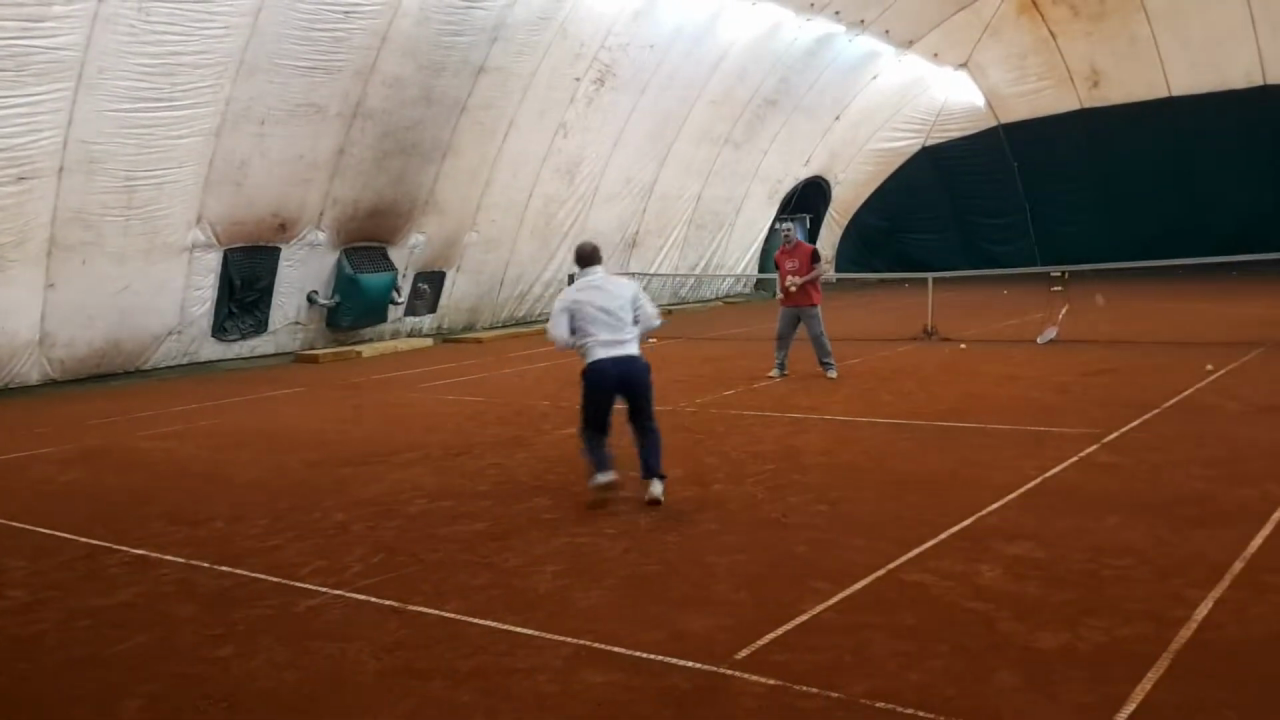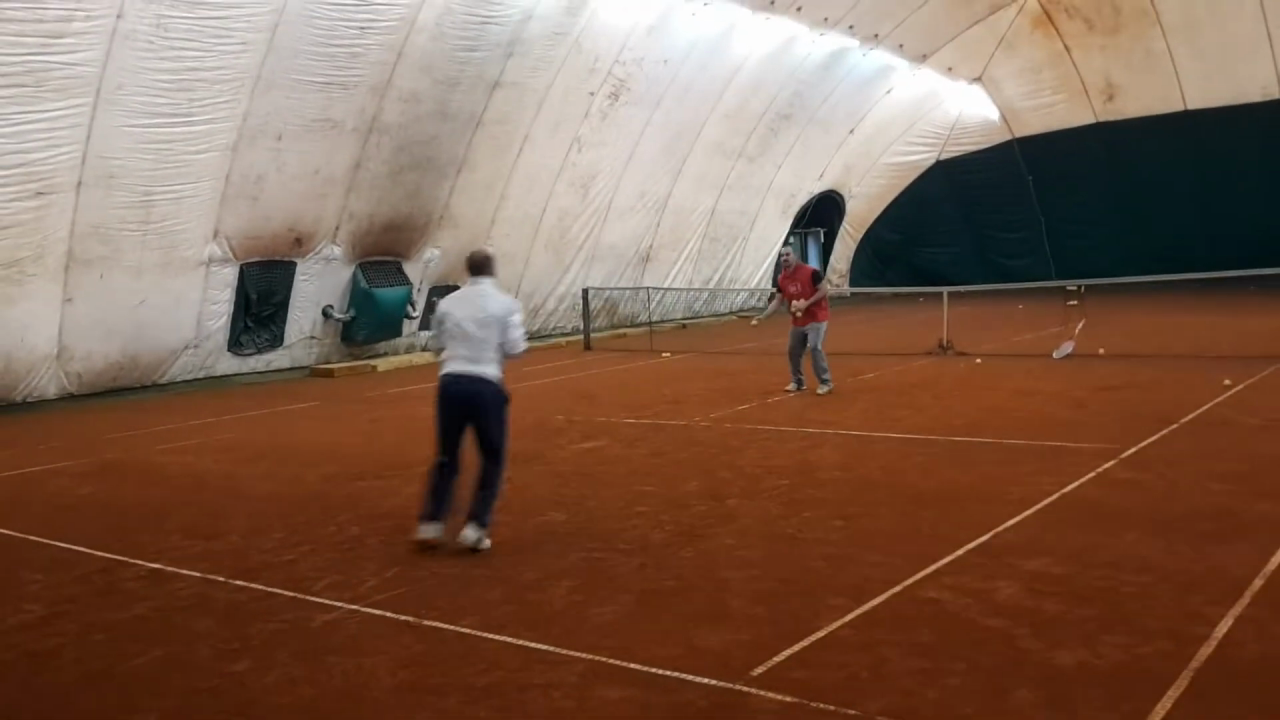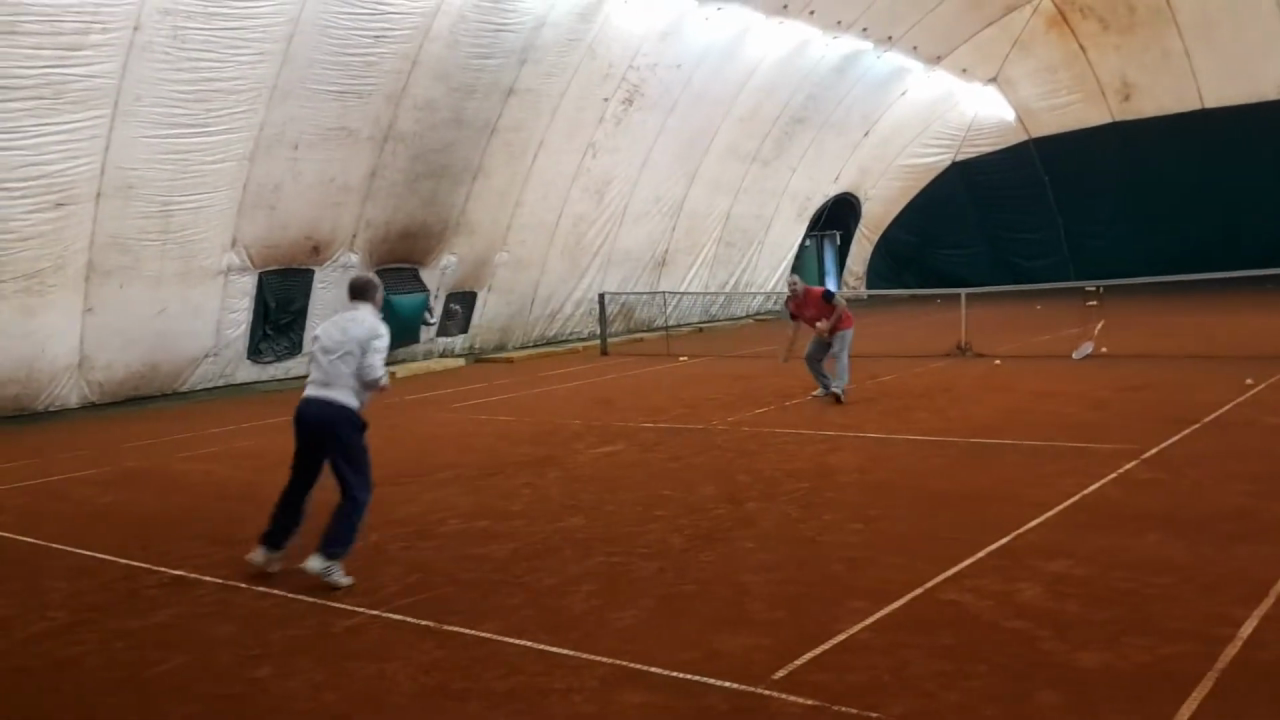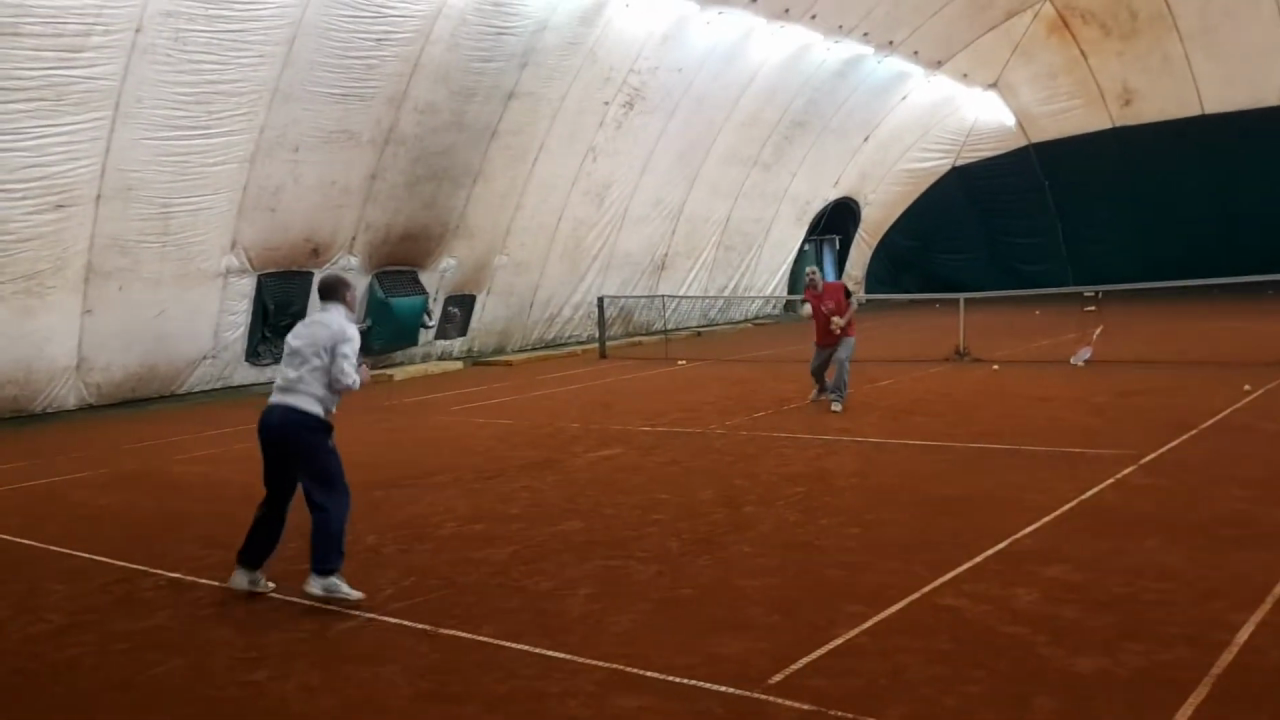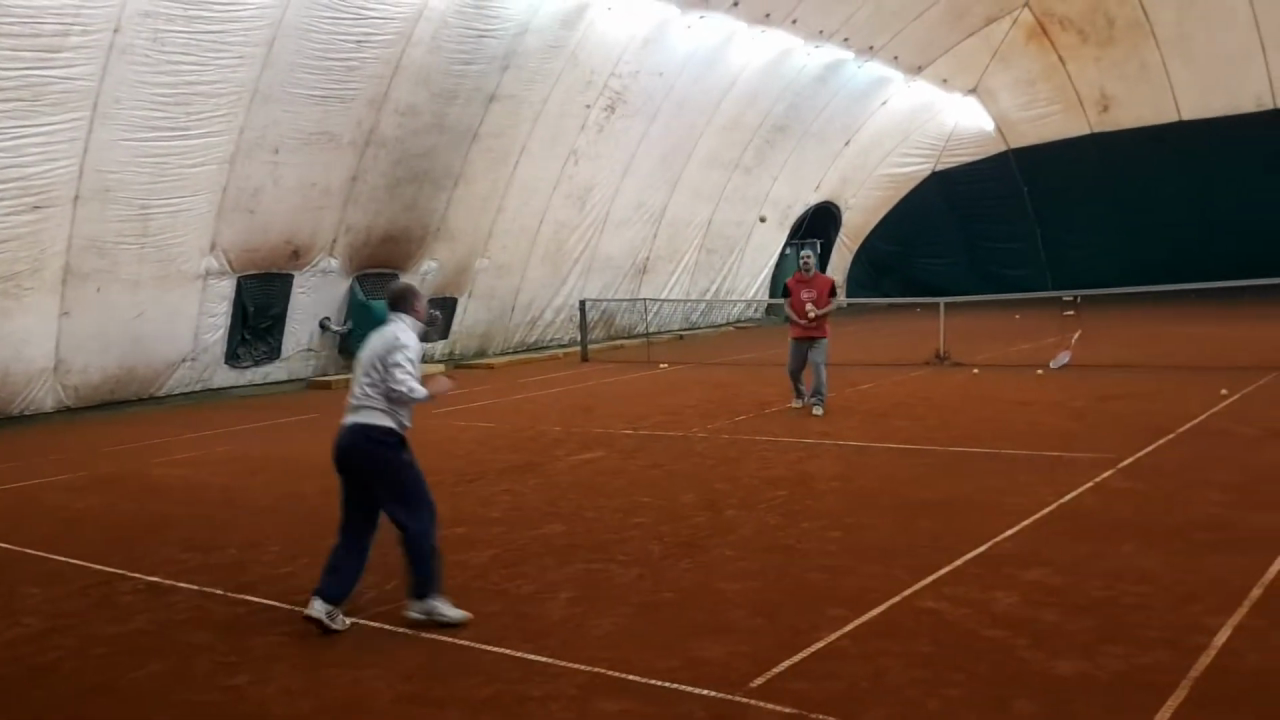
dt=0.5s
person 1, frame 1
left shoulder: (568, 296)
right shoulder: (627, 285)
left elbow: (558, 338)
right elbow: (652, 320)
left hip: (598, 369)
right hip: (632, 364)
left knee: (594, 430)
right knee: (645, 426)
left ankle: (603, 471)
right ankle: (654, 482)
person 1, frame 2
left shoulder: (447, 303)
right shoulder: (506, 303)
left elbow: (435, 345)
right elbow: (515, 348)
left hip: (451, 384)
right hip: (485, 386)
left knee: (446, 460)
right knee: (492, 460)
left ankle: (431, 524)
right ankle: (475, 527)
person 1, frame 3
left shoulder: (328, 325)
right shoulder: (377, 328)
right elbow: (372, 375)
right wrist: (385, 382)
left hip: (308, 407)
right hip: (340, 415)
left knee: (300, 482)
right knee: (356, 490)
left ankle: (267, 549)
right ankle: (326, 559)
person 1, frame 4
left shoulder: (301, 328)
right shoulder: (345, 330)
right elbow: (342, 380)
right wrist: (360, 379)
left hip: (273, 415)
right hip: (304, 421)
left knee: (276, 499)
right knee: (331, 499)
left ankle: (248, 572)
right ankle: (325, 577)
person 1, frame 5
left shoulder: (376, 338)
right shoulder: (404, 338)
right elbow: (400, 387)
left wrist: (422, 391)
right wrist: (429, 391)
left hip: (351, 437)
right hip: (377, 439)
left knee: (357, 528)
right knee: (418, 515)
left ankle: (326, 603)
right ankle: (426, 600)
